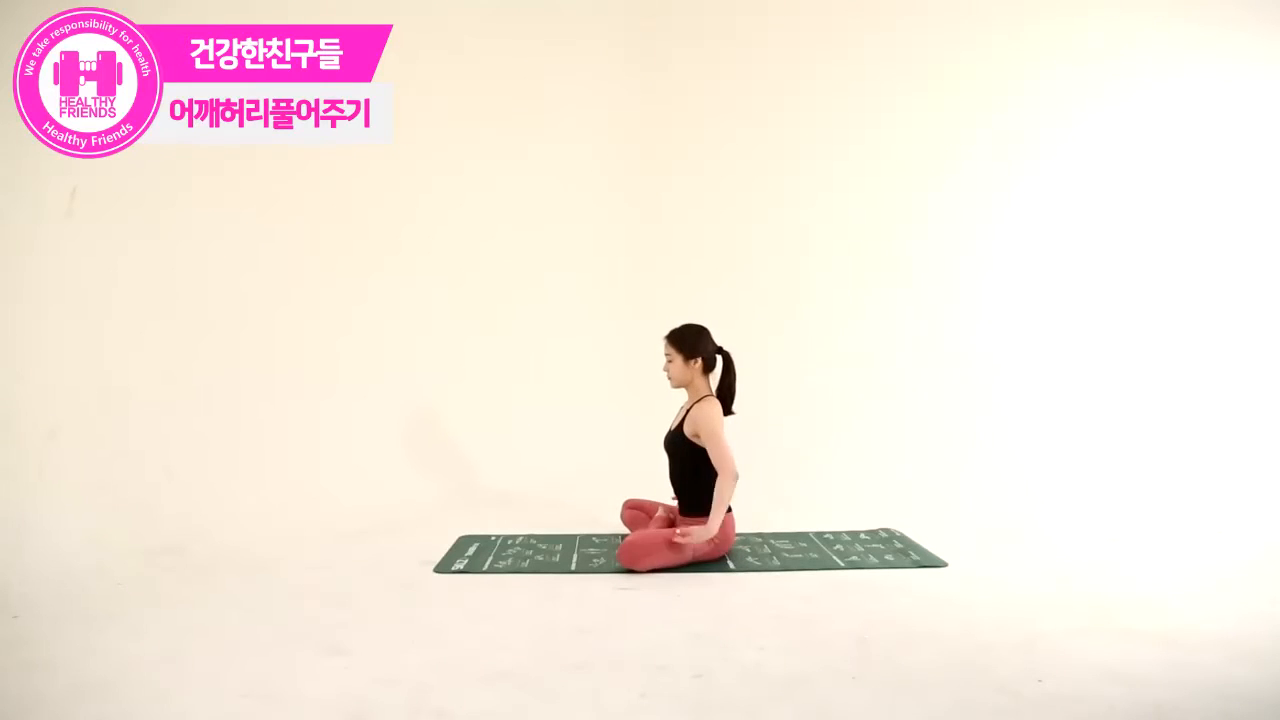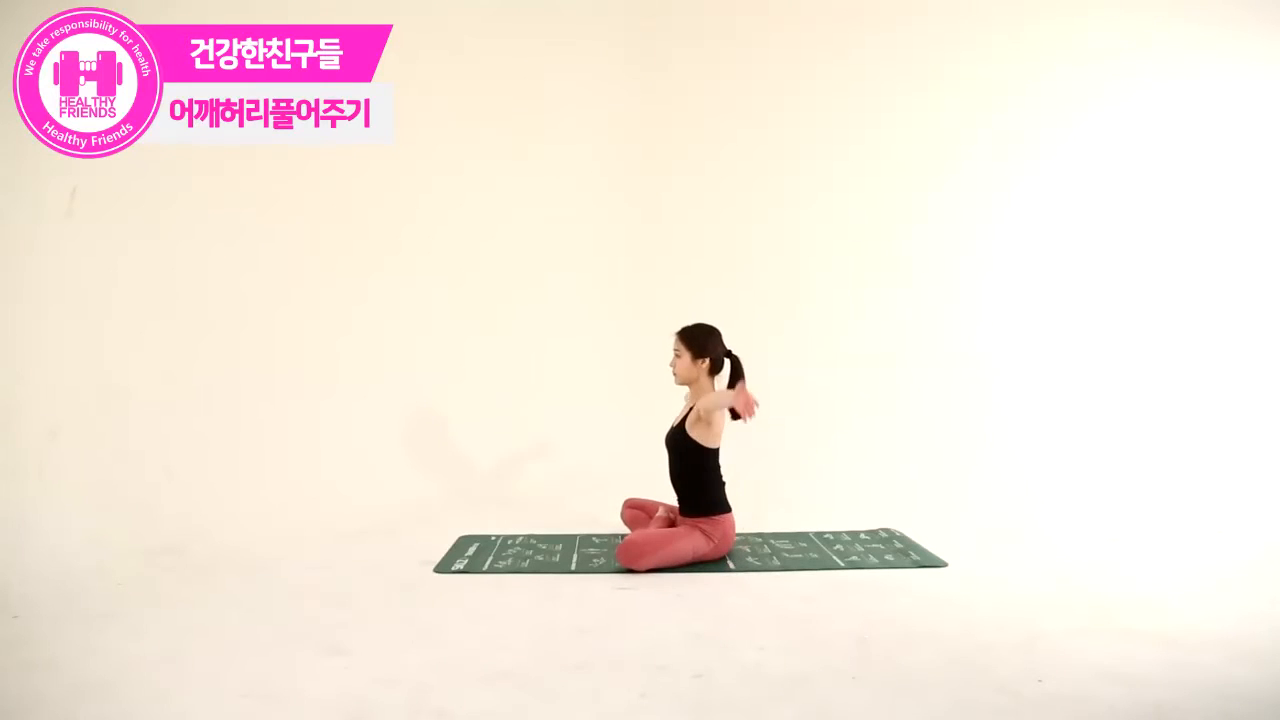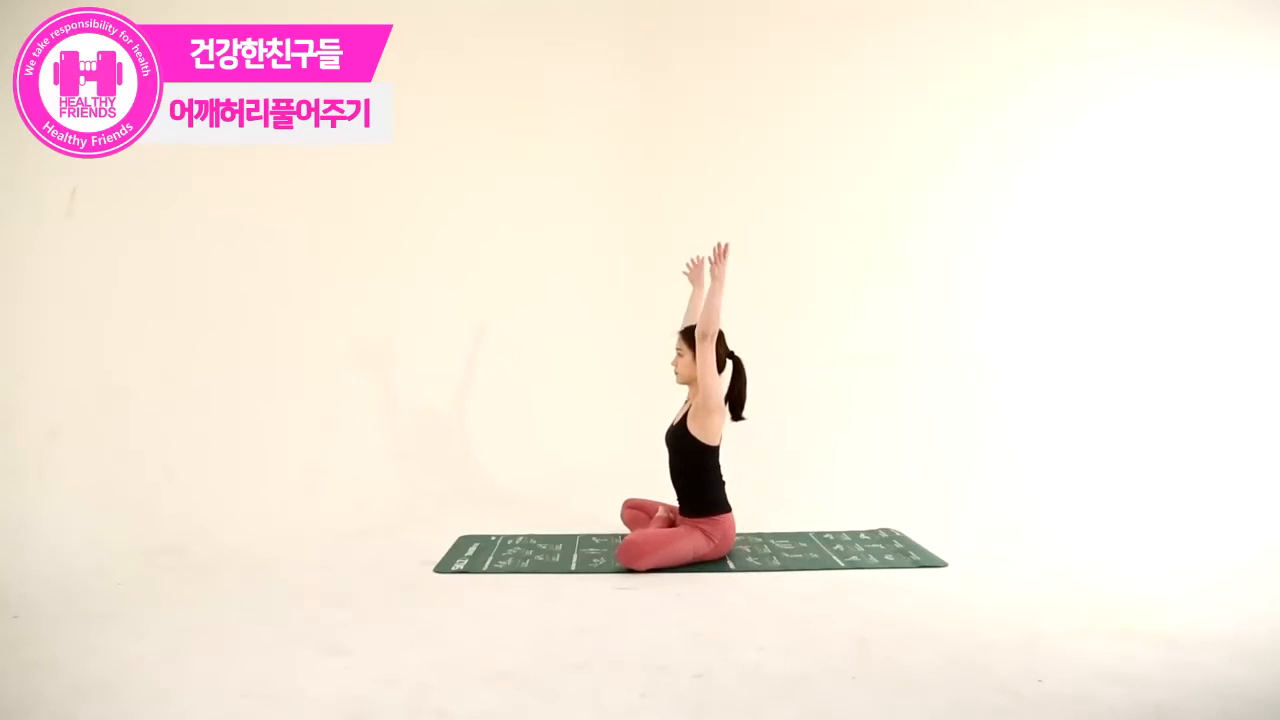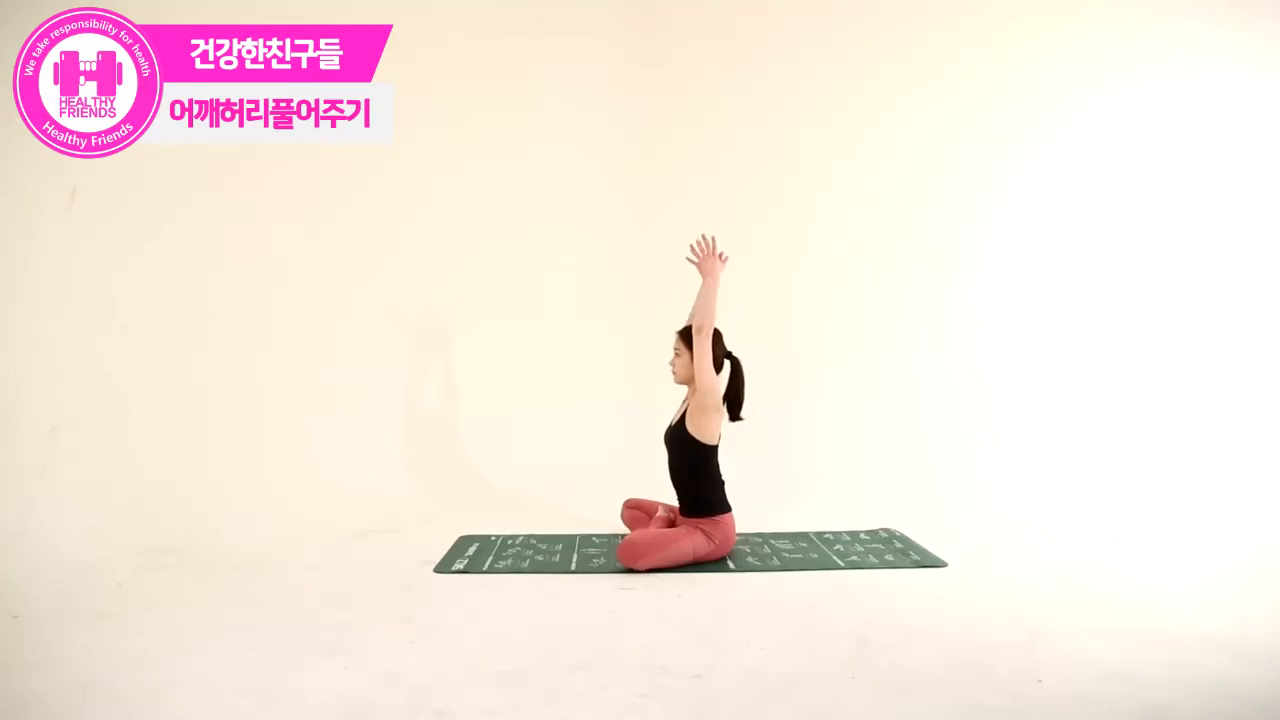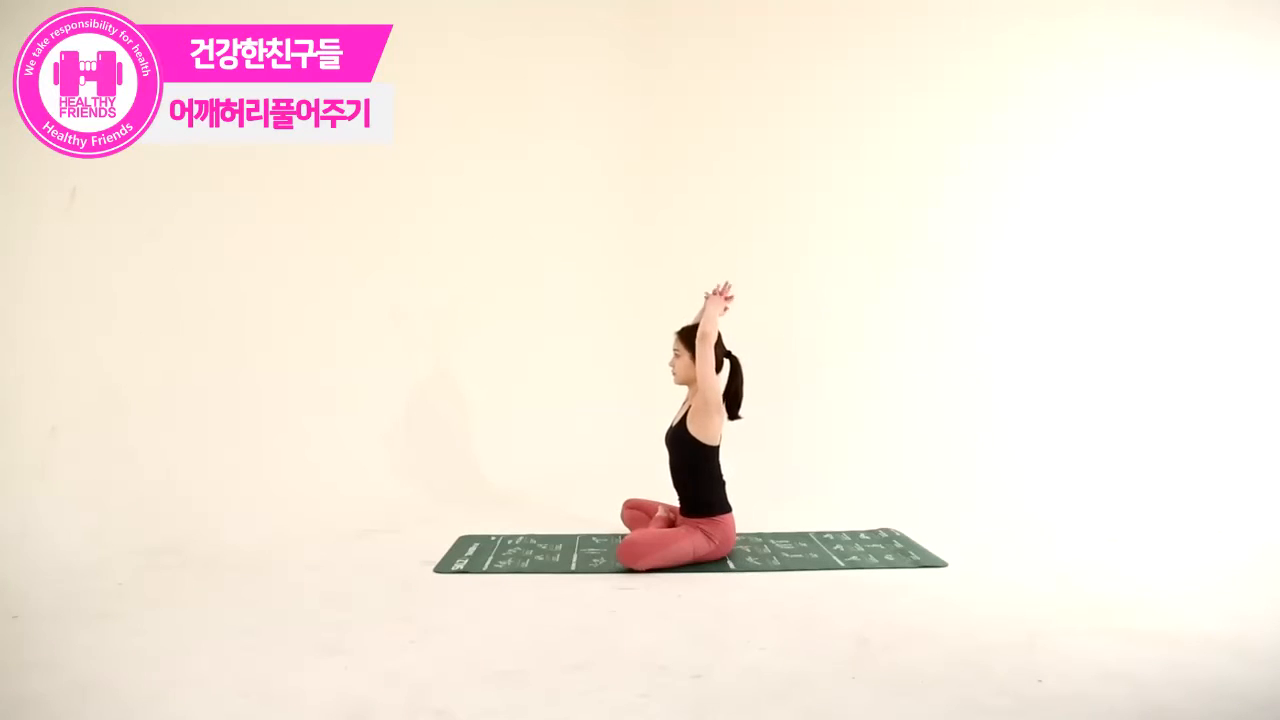
dt=0.4s
person 1, frame 1
left shoulder: (705, 411)
right shoulder: (692, 406)
left elbow: (729, 472)
left wrist: (712, 528)
left hip: (705, 524)
right hip: (691, 517)
left knee: (630, 553)
right knee: (630, 508)
person 1, frame 2
left shoulder: (709, 411)
right shoulder: (695, 402)
left elbow: (712, 403)
left wrist: (732, 398)
left hip: (711, 528)
right hip: (691, 516)
left knee: (629, 552)
right knee: (631, 507)
person 1, frame 3
left shoulder: (710, 404)
right shoulder: (695, 399)
left elbow: (706, 337)
right elbow: (694, 333)
left wrist: (718, 282)
right wrist: (697, 289)
left hip: (711, 529)
right hip: (692, 517)
left knee: (630, 553)
right knee: (631, 508)
person 1, frame 4
left shoulder: (708, 402)
right shoulder: (694, 398)
left elbow: (703, 332)
right elbow: (696, 331)
left wrist: (713, 278)
right wrist: (706, 280)
left hip: (712, 529)
right hip: (693, 517)
left knee: (630, 553)
right knee: (631, 508)
person 1, frame 5
left shoulder: (709, 405)
right shoulder: (693, 398)
left elbow: (705, 338)
right elbow: (696, 337)
left wrist: (714, 305)
right wrist: (711, 307)
left hip: (712, 529)
right hip: (692, 517)
left knee: (629, 553)
right knee: (631, 508)
